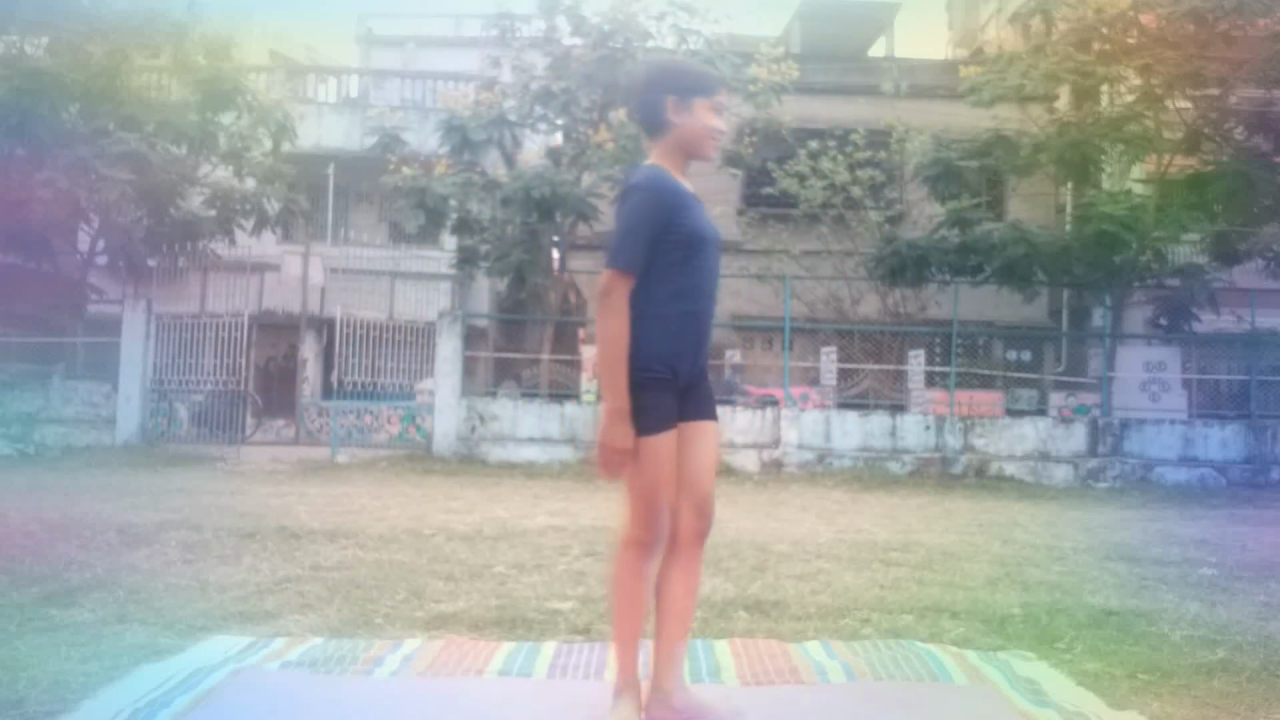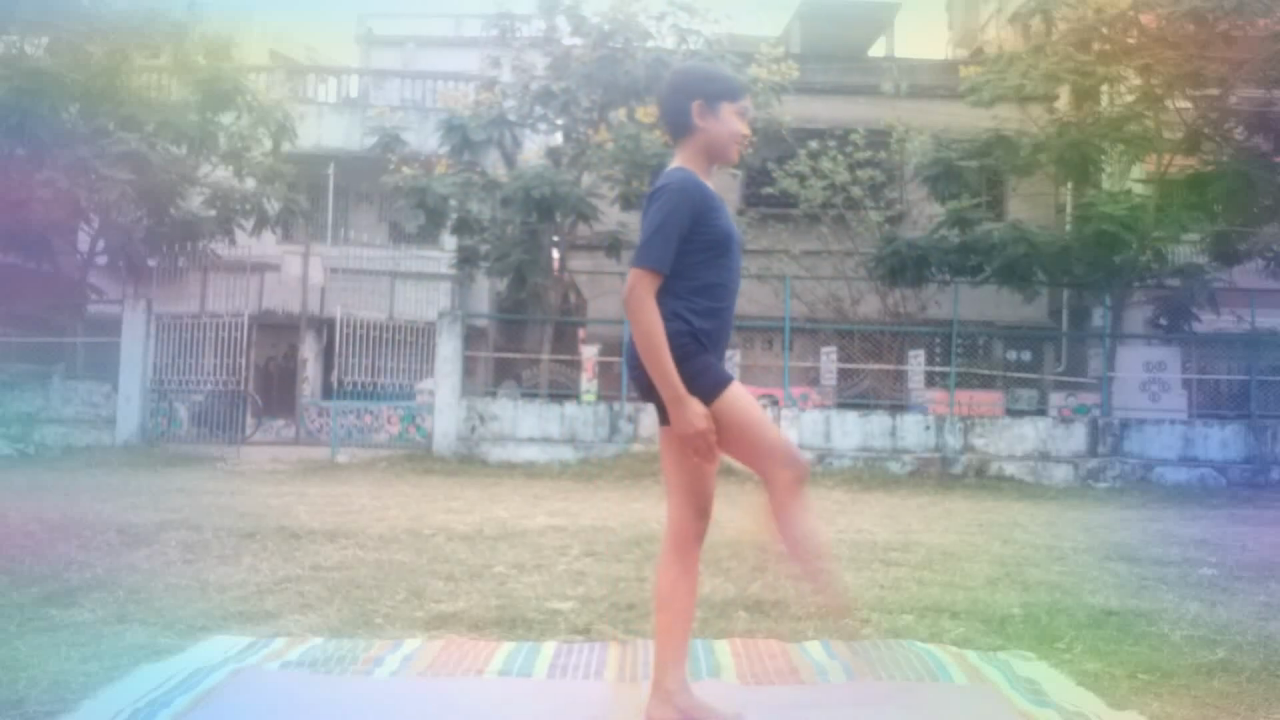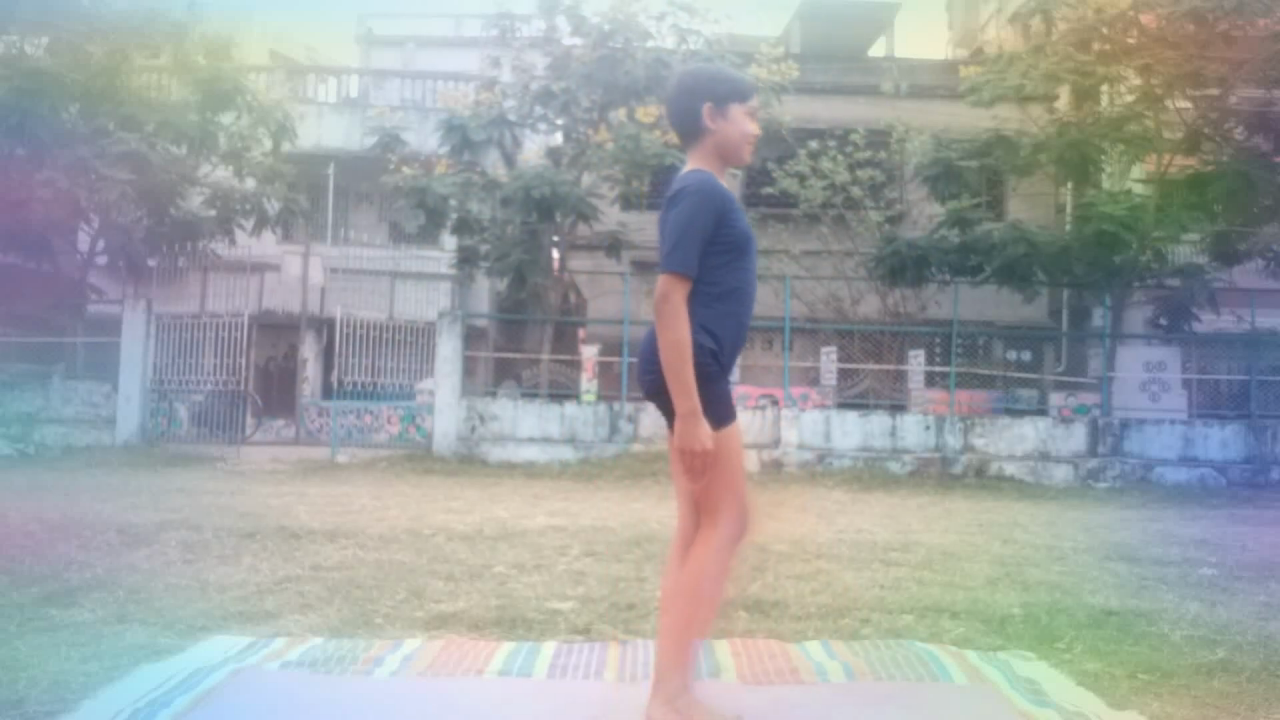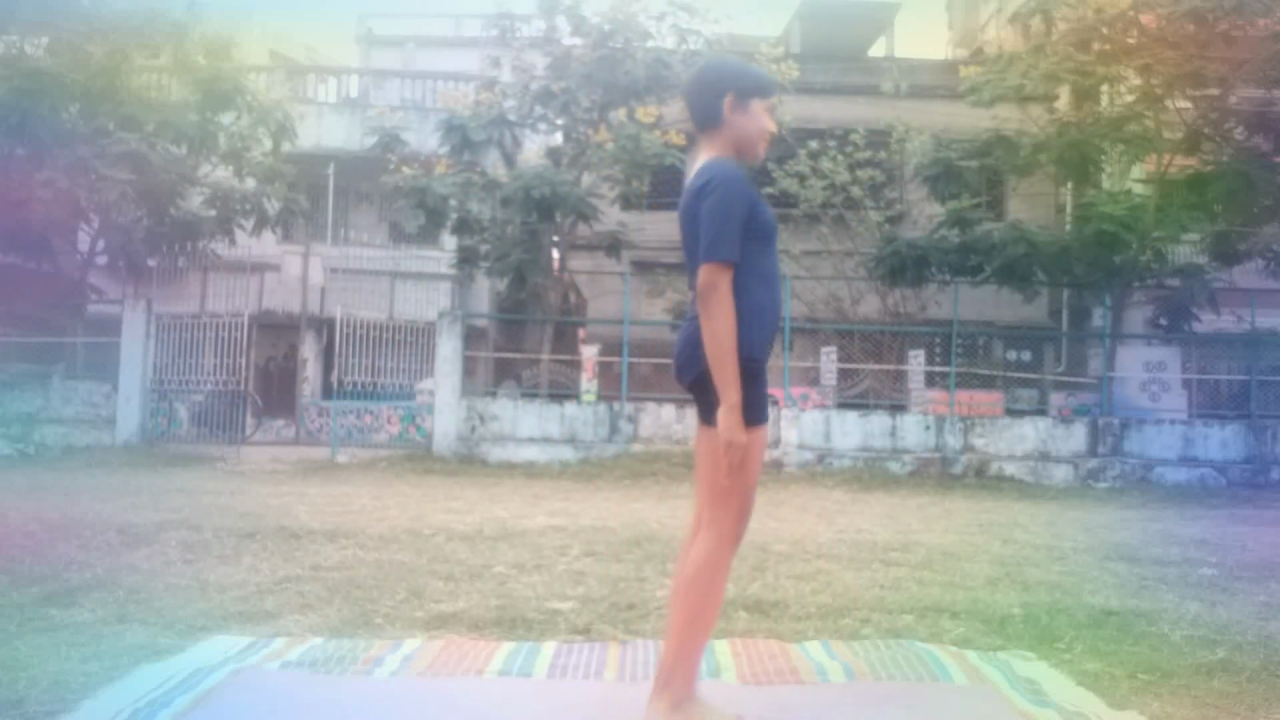
dt=0.4s
person 1, frame 1
left shoulder: (687, 197)
right shoulder: (650, 188)
right elbow: (613, 295)
left wrist: (712, 389)
right wrist: (614, 409)
left hip: (689, 378)
right hip: (646, 378)
left knee: (693, 527)
right knee: (647, 533)
person 1, frame 2
left shoulder: (693, 192)
right shoulder: (680, 189)
right elbow: (638, 295)
right wrist: (678, 397)
left hip: (691, 364)
right hip: (679, 362)
left knee: (690, 524)
right knee: (786, 466)
right ankle: (833, 603)
person 1, frame 3
left shoulder: (705, 192)
right shoulder: (701, 191)
right elbow: (668, 301)
right wrist: (691, 411)
left hip: (694, 374)
right hip: (690, 372)
left knee: (698, 526)
right knee: (725, 520)
person 1, frame 4
left shoulder: (706, 179)
right shoulder: (728, 178)
right elbow: (713, 288)
right wrist: (731, 398)
left hip: (719, 364)
right hip: (730, 365)
left knee: (710, 526)
right knee: (724, 527)
